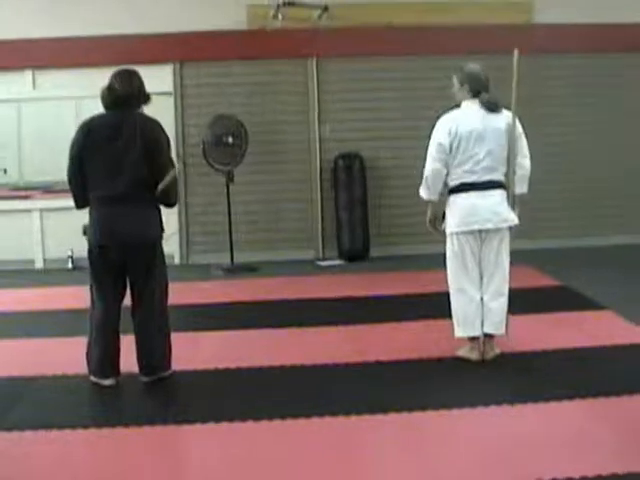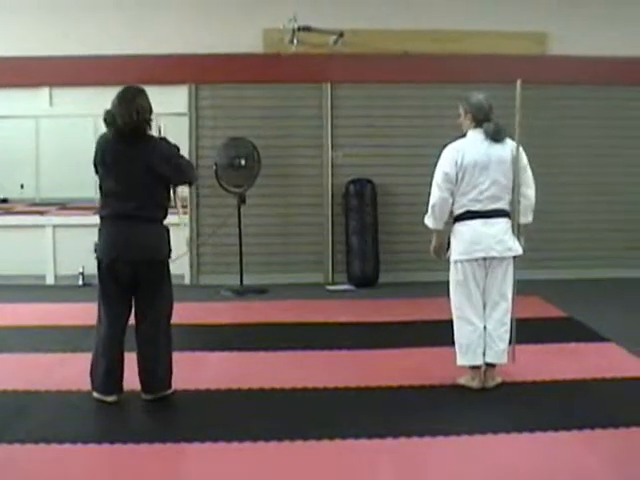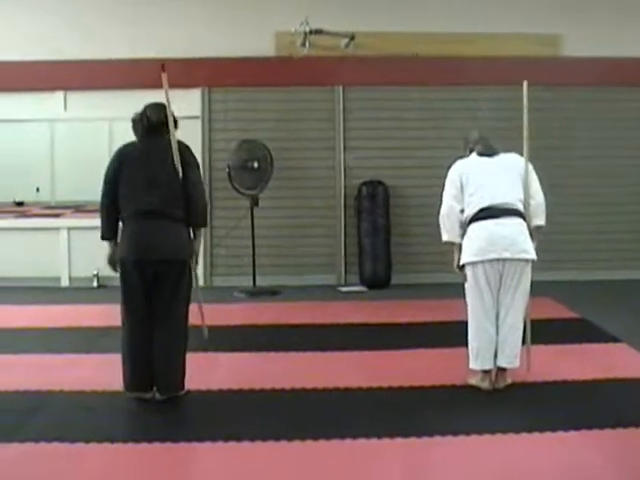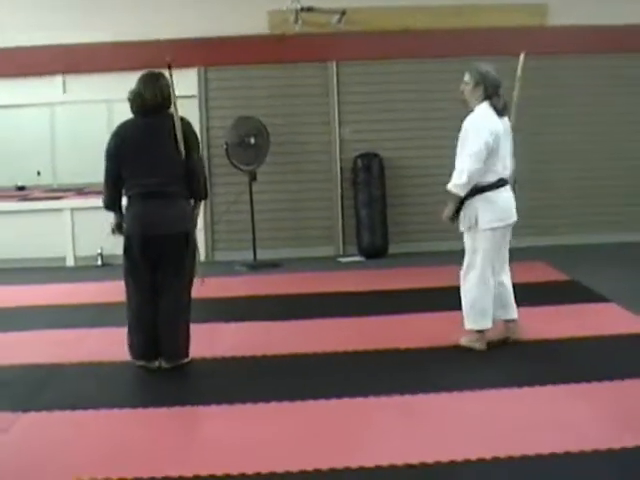
dt=1s
person 1, frame 1
left shoulder: (88, 129)
right shoulder: (150, 128)
left elbow: (75, 178)
right elbow: (166, 180)
right wrist: (168, 199)
left hip: (103, 224)
right hip: (142, 223)
left knee: (104, 300)
right knee: (149, 299)
left ankle: (102, 370)
right ankle: (154, 367)
person 1, frame 2
left shoulder: (104, 145)
right shoulder: (159, 149)
right elbow: (187, 174)
left hip: (112, 239)
right hip: (150, 241)
left knee: (111, 316)
right knee: (154, 316)
left ankle: (106, 386)
right ankle: (155, 385)
person 1, frame 3
left shoulder: (123, 154)
right shoulder: (181, 152)
left elbow: (108, 202)
right elbow: (196, 198)
left wrist: (112, 243)
right wrist: (196, 239)
left hip: (134, 240)
right hip: (173, 240)
left knee: (135, 316)
right knee: (171, 316)
left ankle: (140, 384)
right ankle: (169, 385)
person 1, frame 4
left shoulder: (123, 132)
right shoulder: (182, 127)
left elbow: (112, 177)
right elbow: (196, 173)
left wrist: (116, 213)
right wrist: (193, 207)
left hip: (139, 217)
right hip: (176, 215)
left knee: (140, 289)
right knee: (175, 287)
left ankle: (145, 353)
right ankle: (174, 353)
person 2, frame 1
left shoulder: (450, 121)
right shoulder: (507, 119)
left elbow: (435, 168)
right elbow: (522, 163)
left wrist: (432, 205)
right wrist: (514, 199)
left hip: (462, 206)
right hip: (496, 203)
left knee: (464, 277)
right knee: (496, 274)
left ankle: (473, 343)
right ankle: (490, 342)
person 2, frame 2
left shoulder: (455, 151)
right shoulder: (512, 148)
left elbow: (440, 197)
right elbow: (527, 194)
left wrist: (438, 235)
right wrist: (519, 229)
left hip: (468, 234)
right hip: (501, 232)
left knee: (468, 305)
right knee: (499, 303)
left ankle: (474, 372)
right ankle: (491, 371)
person 2, frame 3
left shoulder: (460, 167)
right shoulder: (517, 160)
left elbow: (450, 210)
right elbow: (537, 201)
left wrist: (457, 250)
right wrist: (532, 237)
left hip: (481, 236)
right hip: (516, 233)
left knee: (481, 308)
right knee: (512, 307)
left ankle: (483, 372)
right ankle: (502, 372)
person 2, frame 4
left shoulder: (476, 121)
right shoulder: (500, 119)
left elbow: (470, 167)
left wrist: (452, 202)
left hip: (483, 204)
right hip: (502, 199)
left knee: (478, 270)
right knee: (497, 268)
left ankle: (478, 334)
right ankle: (509, 324)
